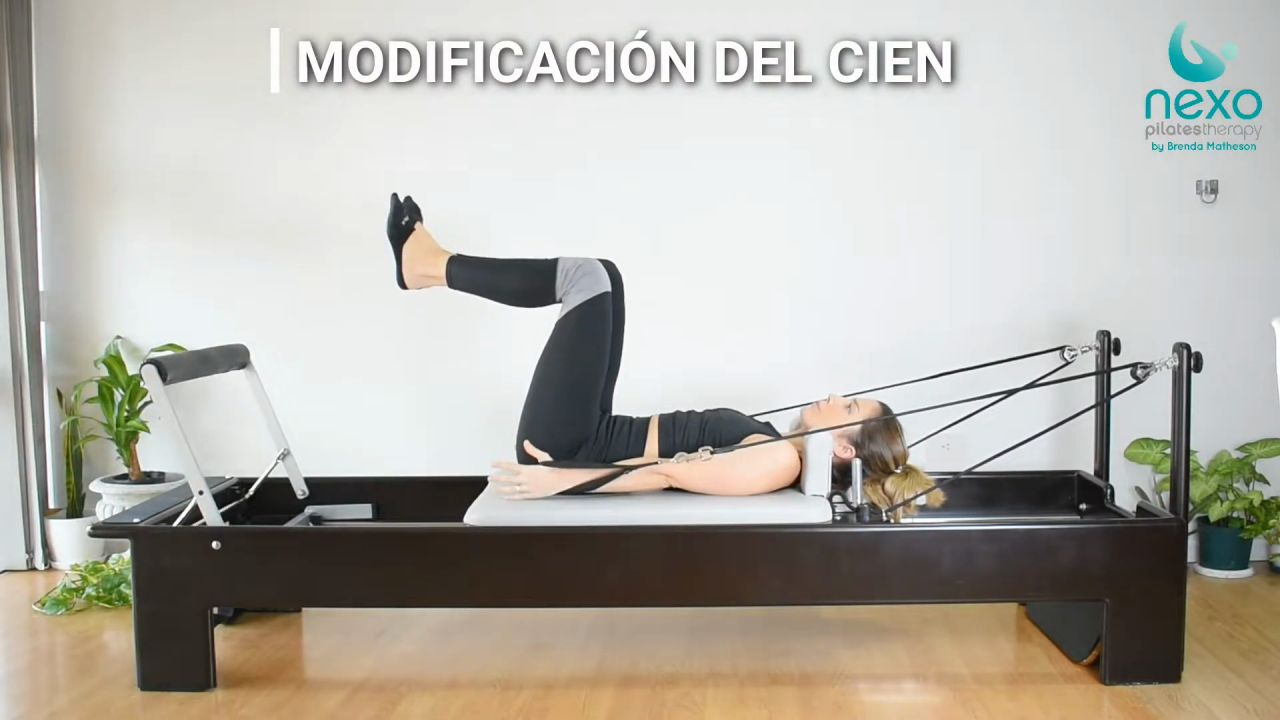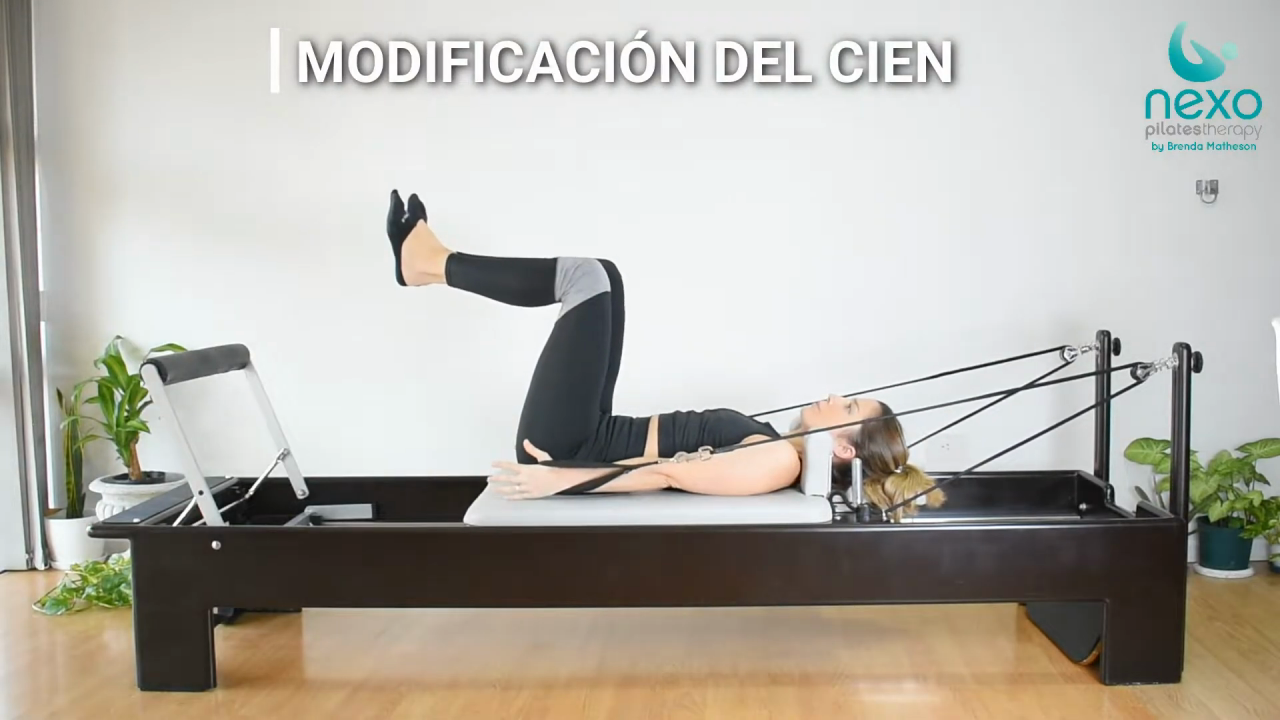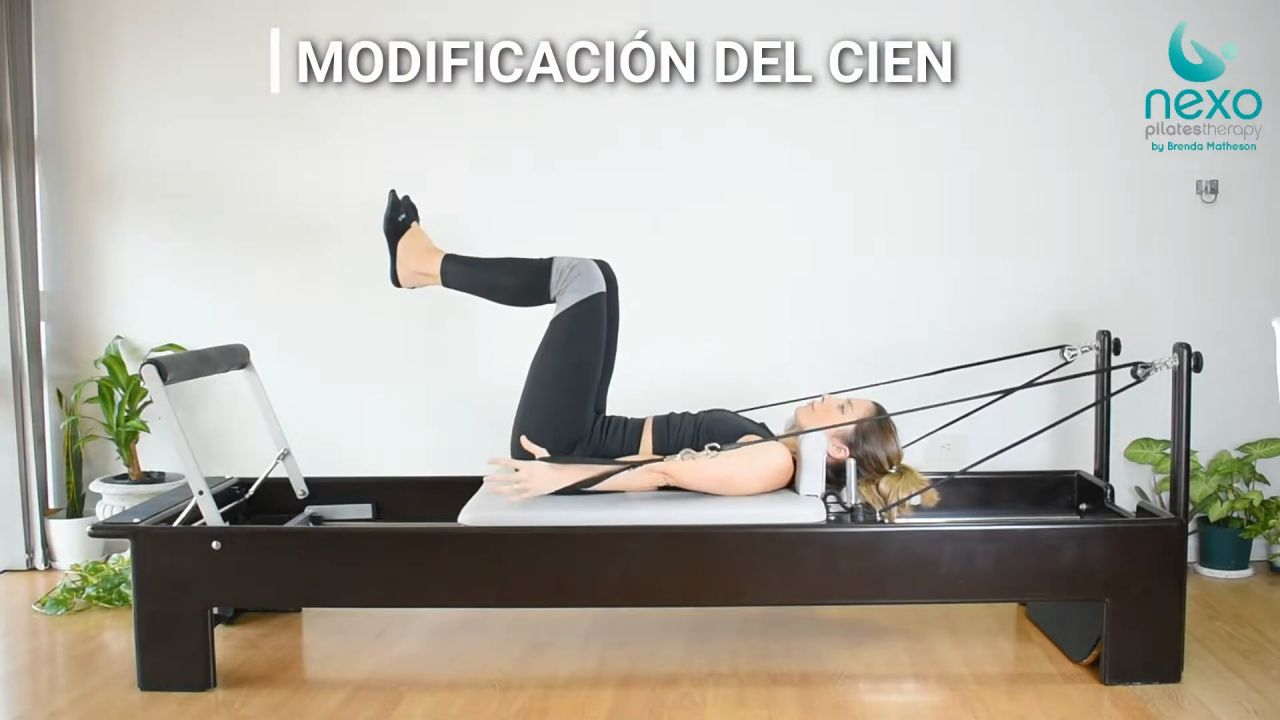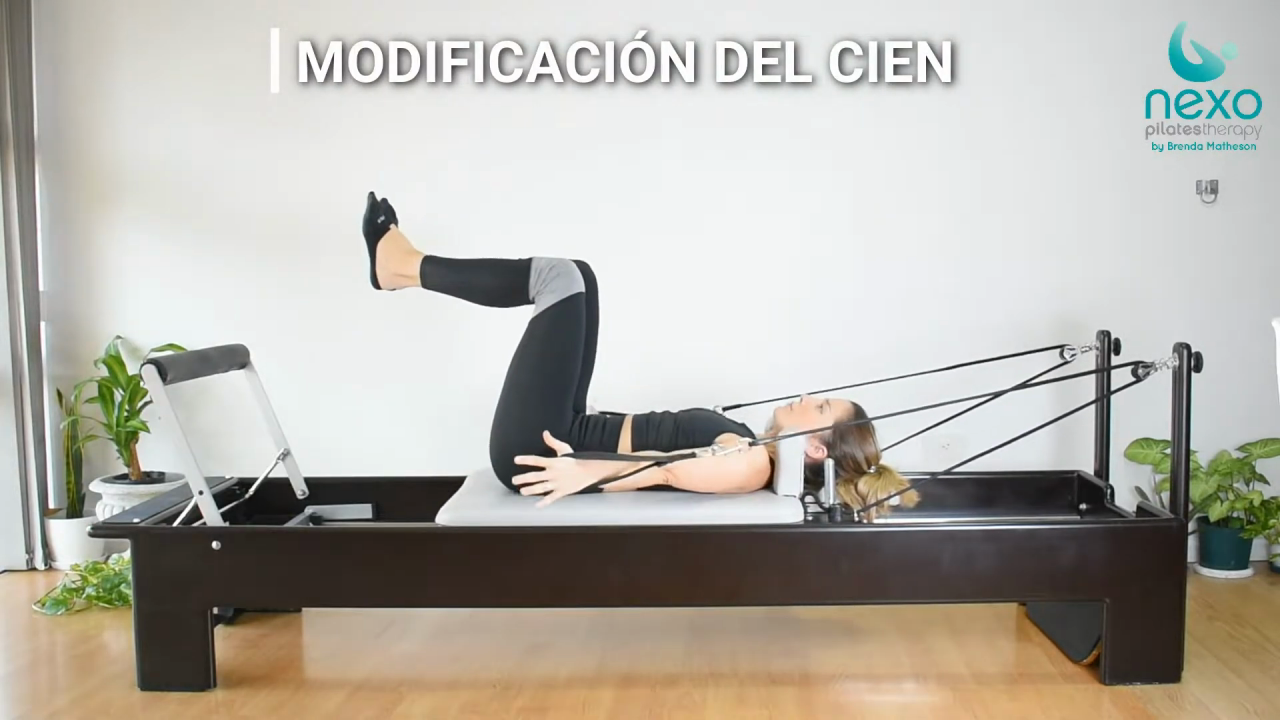
dt=0.4s
person 1, frame 1
left shoulder: (781, 463)
right shoulder: (773, 446)
left elbow: (668, 474)
left wrist: (563, 480)
left hip: (569, 452)
right hip: (594, 440)
left knee: (585, 279)
right knee: (598, 277)
left ankle: (435, 266)
right ankle: (434, 266)
person 1, frame 2
left shoulder: (780, 463)
right shoulder: (774, 446)
left elbow: (671, 475)
left wrist: (562, 480)
left hip: (570, 453)
right hip: (591, 443)
left knee: (585, 278)
right knee: (598, 276)
left ankle: (434, 262)
right ankle: (434, 263)
person 1, frame 3
left shoulder: (774, 465)
right shoulder: (768, 447)
left elbow: (667, 473)
left wrist: (563, 475)
left hip: (566, 451)
right hip: (589, 441)
left knee: (580, 278)
right knee: (593, 277)
left ankle: (428, 264)
right ankle: (427, 266)
person 1, frame 4
left shoulder: (752, 466)
right shoulder: (748, 446)
left elbow: (662, 469)
left wrist: (584, 474)
left hip: (535, 446)
right hip: (564, 442)
left knee: (558, 278)
right knee: (574, 277)
left ankle: (409, 268)
right ankle: (409, 269)
